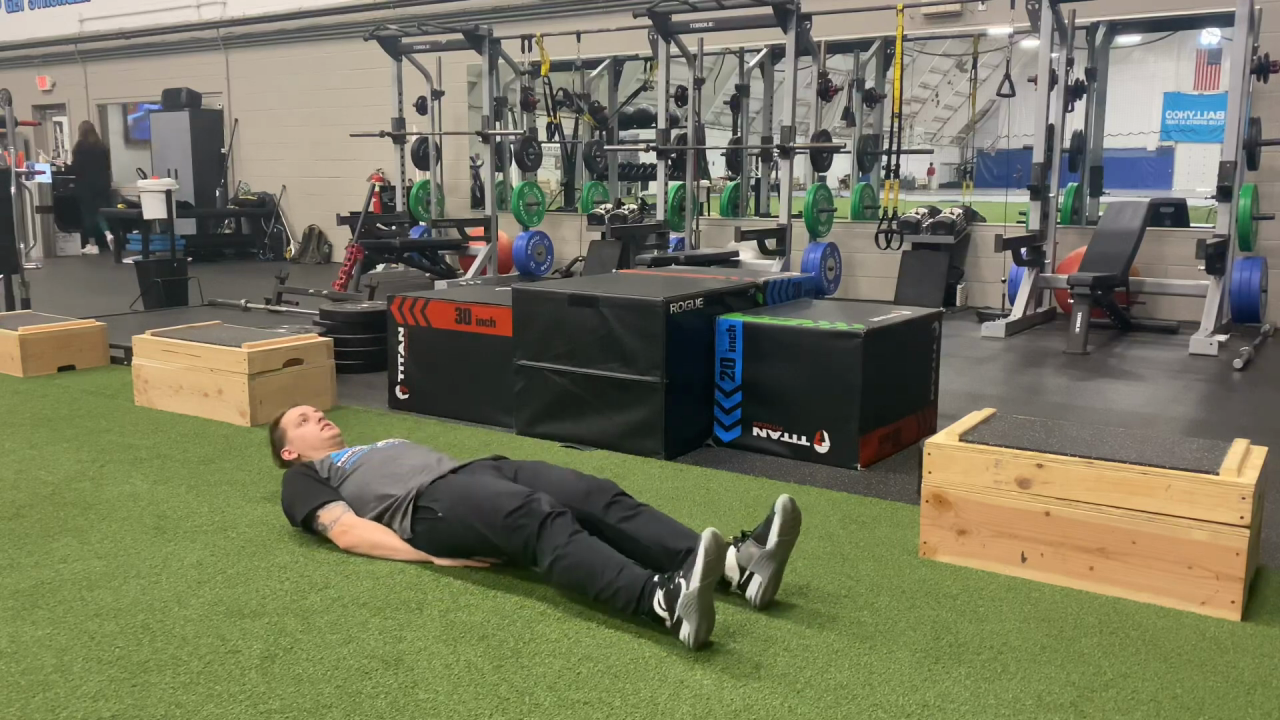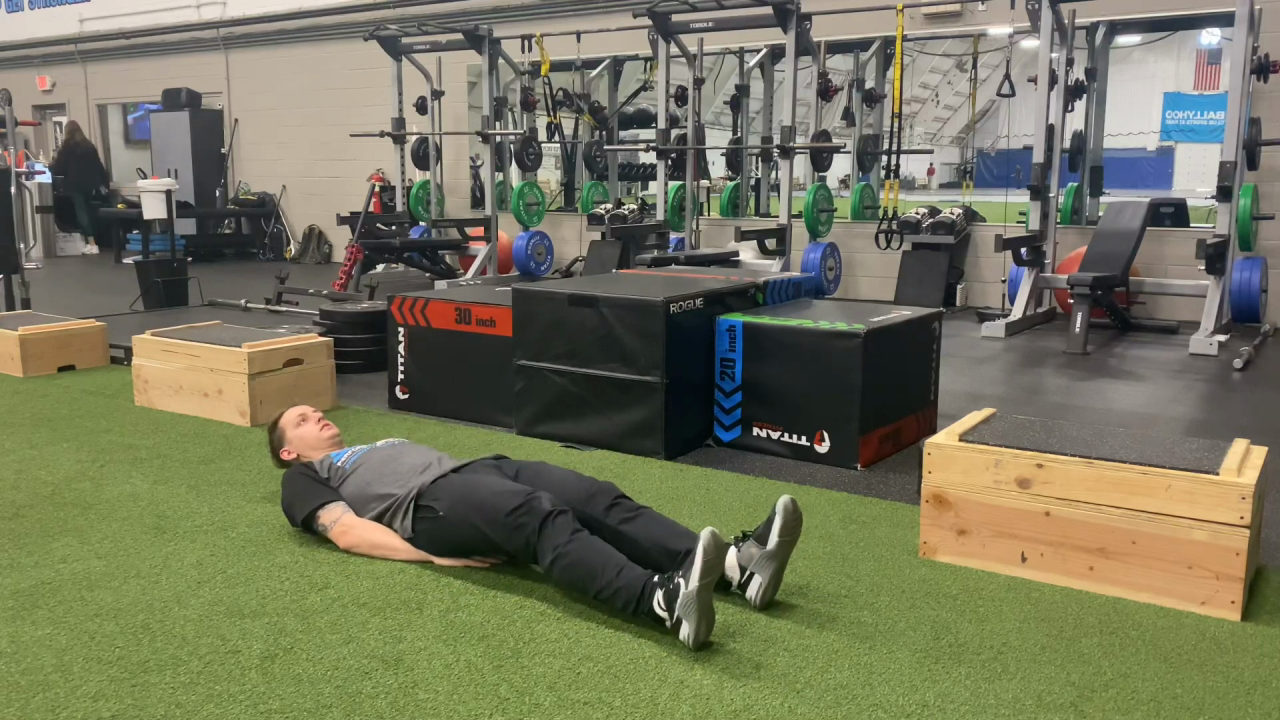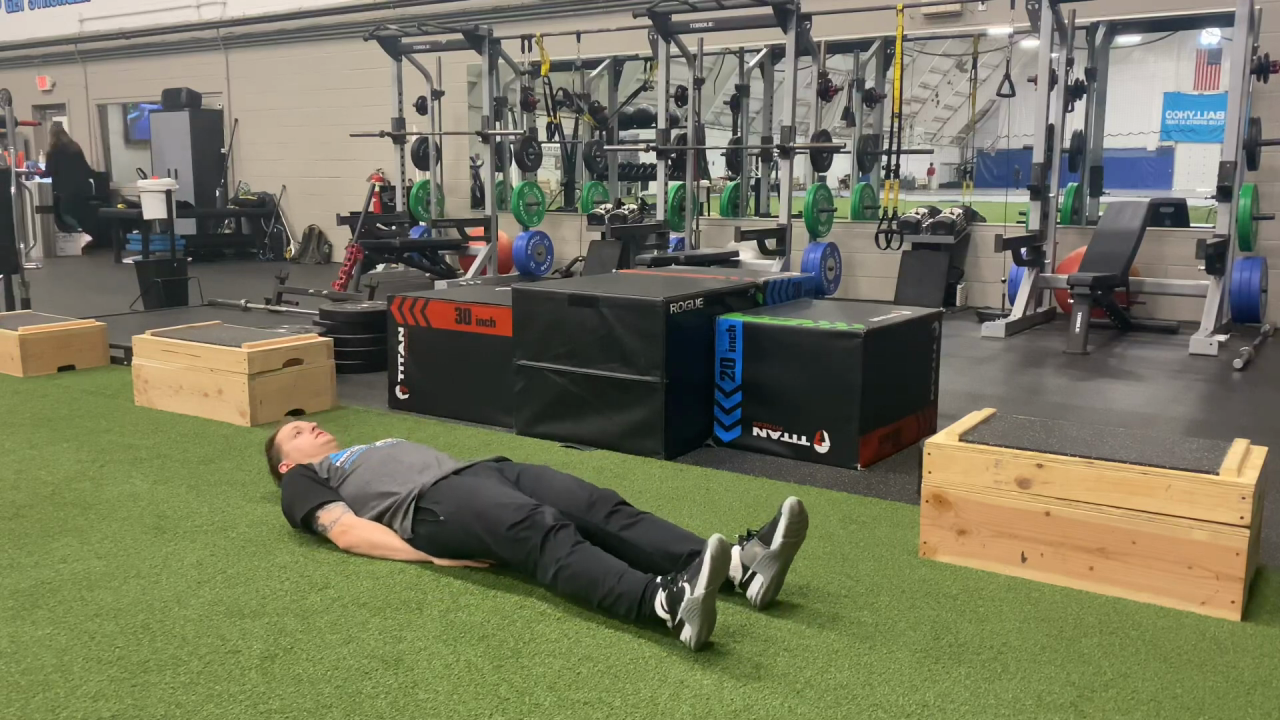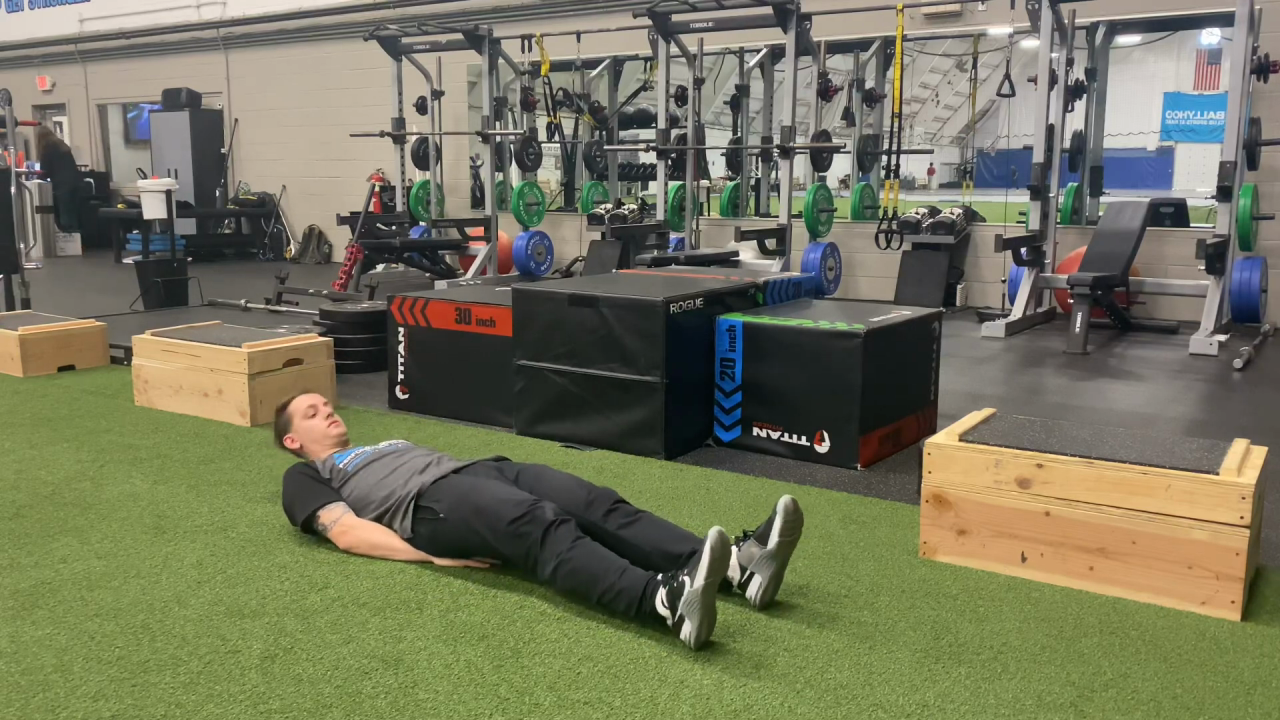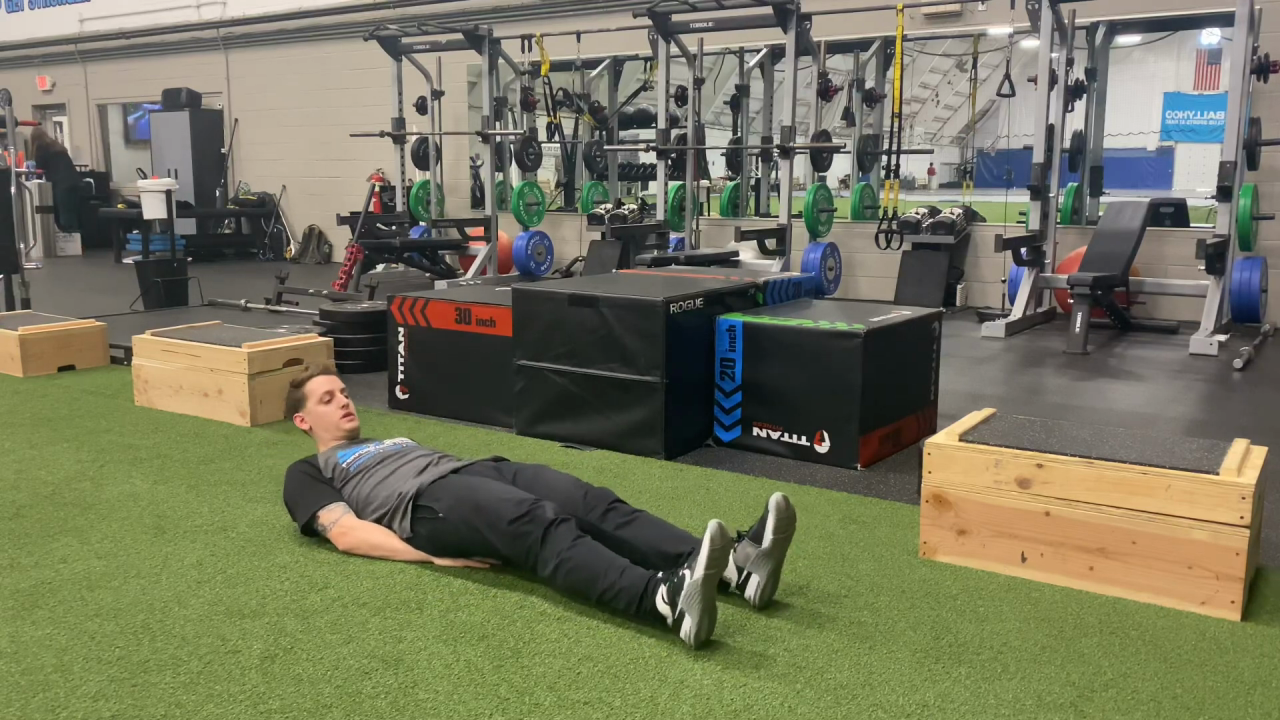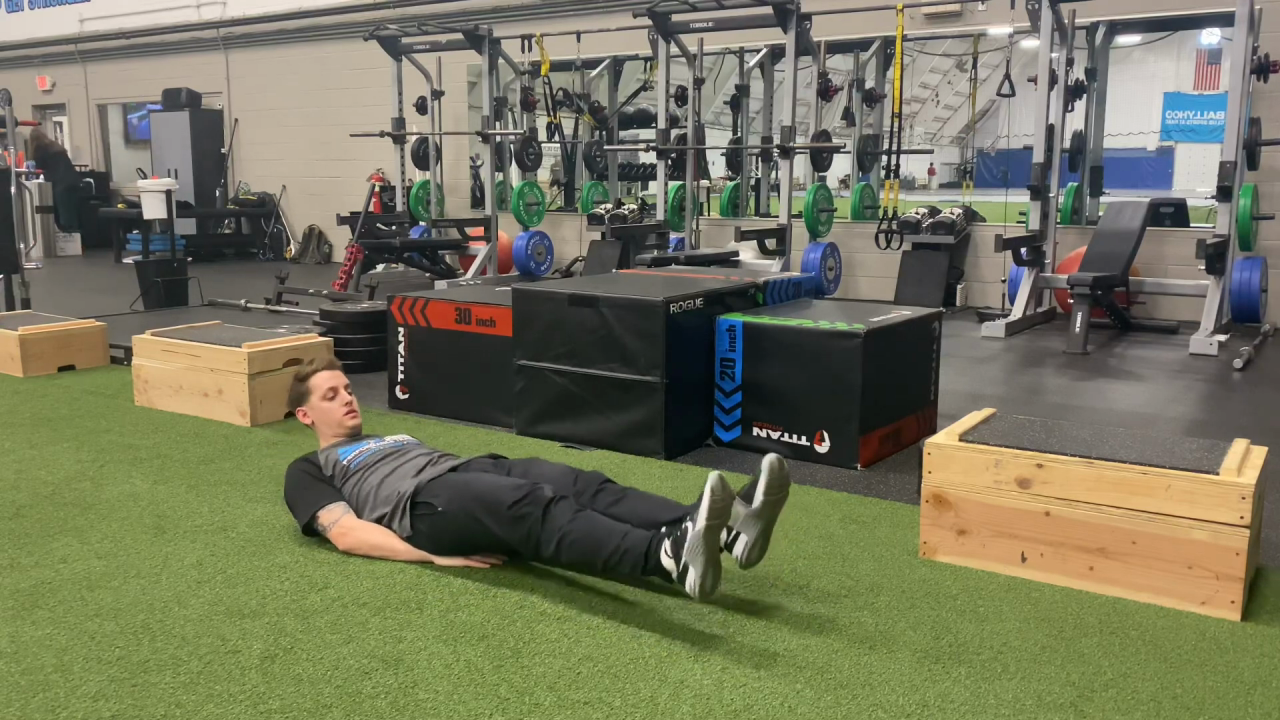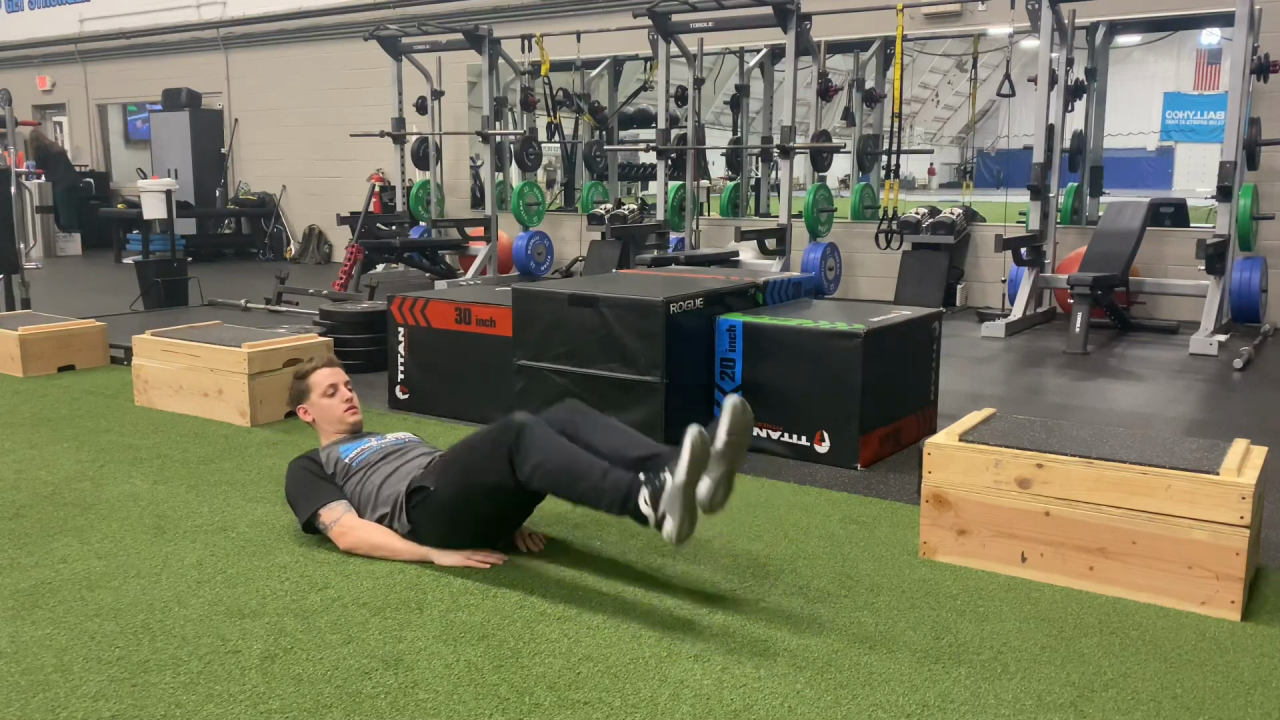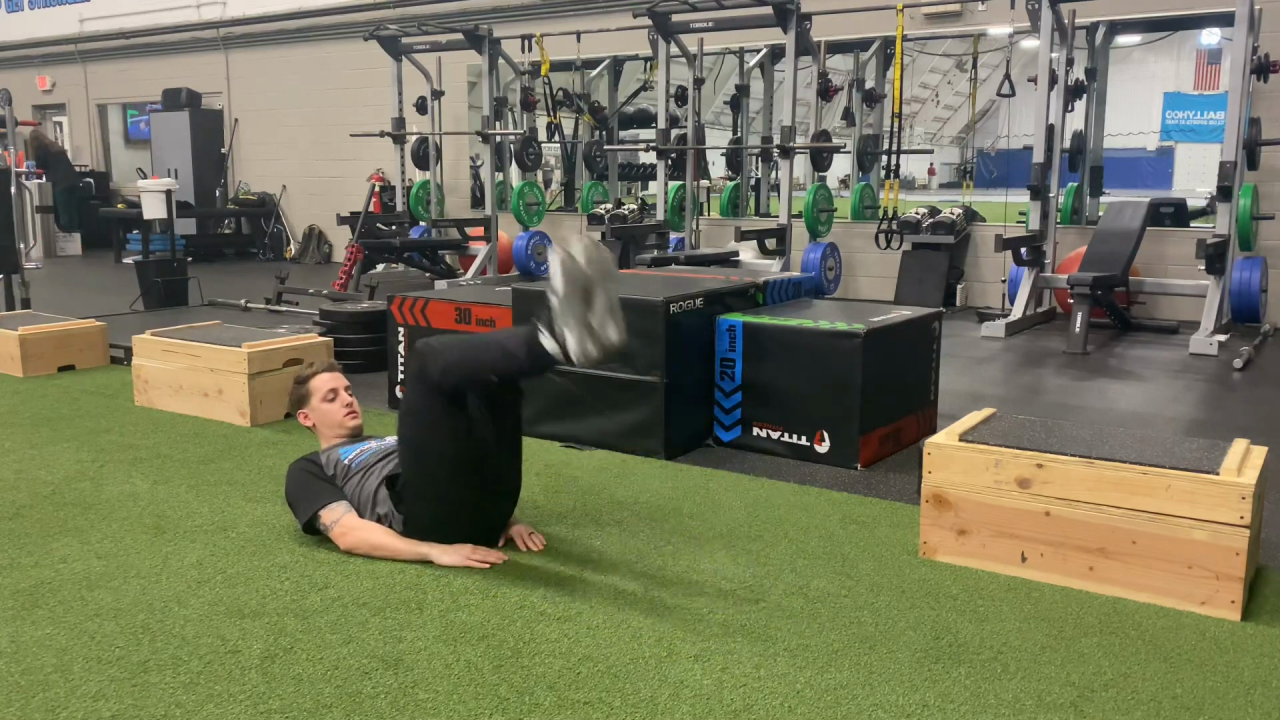
dt=0.3s
person 1, frame 1
left shoulder: (383, 446)
right shoulder: (304, 480)
right elbow: (346, 532)
right wrist: (432, 555)
right hip: (430, 503)
left knee: (600, 499)
right knee: (541, 521)
left ankle: (736, 563)
right ankle: (665, 599)
person 1, frame 2
left shoulder: (381, 446)
right shoulder: (306, 479)
right elbow: (348, 533)
right wrist: (432, 555)
right hip: (430, 503)
left knee: (600, 502)
right knee: (542, 518)
left ankle: (736, 564)
right ankle: (664, 599)
person 1, frame 3
left shoulder: (380, 448)
right shoulder: (305, 481)
right elbow: (347, 532)
right wrist: (434, 556)
right hip: (431, 501)
left knee: (602, 509)
right knee: (542, 532)
left ankle: (741, 564)
right ankle: (666, 602)
person 1, frame 4
left shoulder: (386, 446)
right shoulder: (307, 477)
right elbow: (347, 532)
right wrist: (432, 554)
right hip: (431, 502)
left knee: (598, 506)
right knee: (541, 526)
left ankle: (736, 564)
right ankle: (666, 600)
person 1, frame 5
left shoulder: (391, 443)
right shoulder: (309, 474)
right elbow: (346, 533)
right wrist: (434, 553)
right hip: (428, 507)
left knee: (593, 505)
right knee: (540, 525)
left ankle: (733, 565)
right ankle: (667, 599)
person 1, frame 6
left shoulder: (395, 440)
right shoulder: (309, 471)
right elbow: (347, 534)
left wrist: (508, 534)
right wrist: (435, 554)
right hip: (425, 507)
left knee: (583, 486)
right knee: (539, 506)
left ankle: (723, 528)
right ankle: (671, 557)
person 1, frame 7
left shoulder: (393, 436)
right shoulder: (311, 468)
right elbow: (348, 533)
left wrist: (509, 518)
right wrist: (434, 553)
left hip: (476, 509)
right hip: (428, 515)
left knee: (567, 418)
right knee: (519, 434)
left ankle: (681, 478)
right ankle: (653, 503)
person 1, frame 8
left shoulder: (378, 444)
right shoulder: (310, 471)
right elbow: (348, 535)
left wrist: (503, 516)
right wrist: (434, 550)
left hip: (483, 507)
right hip: (439, 513)
left knee: (493, 370)
right knee: (431, 359)
left ankle: (573, 335)
right ankle: (560, 341)
